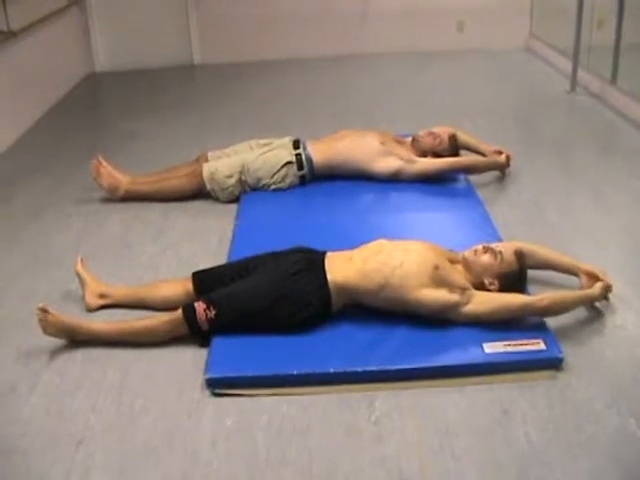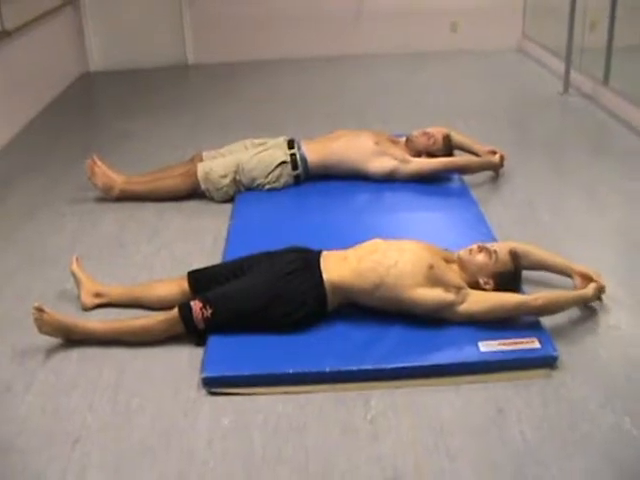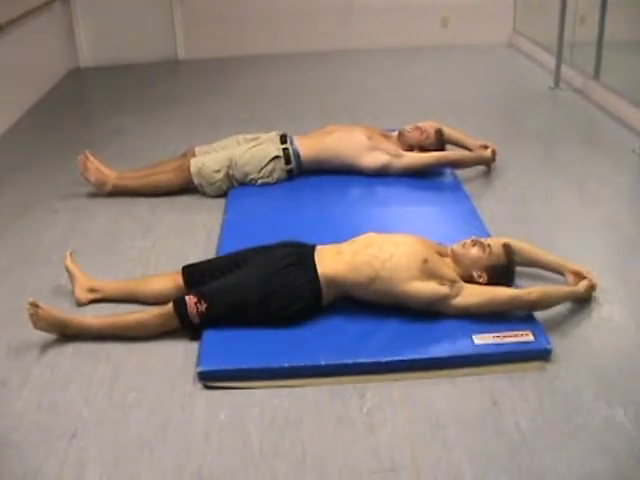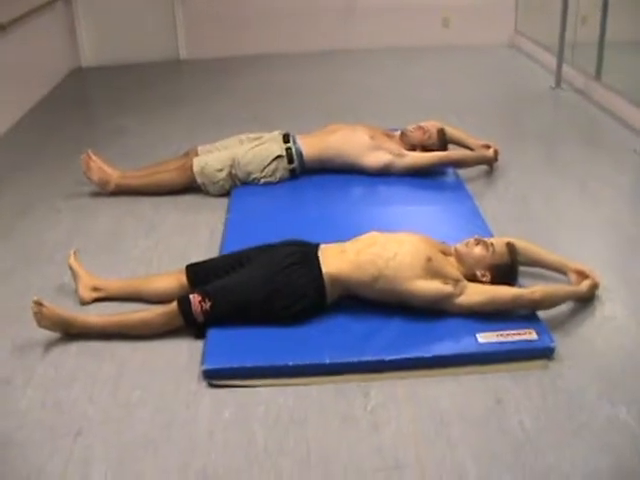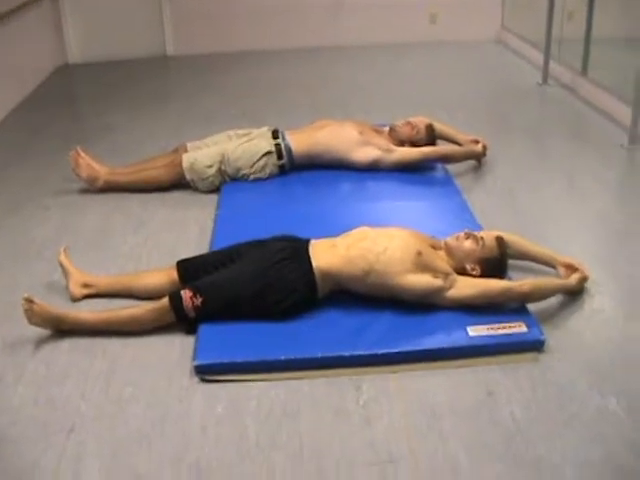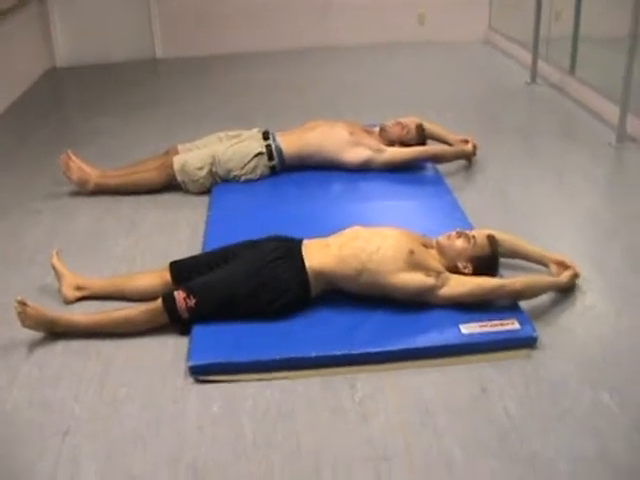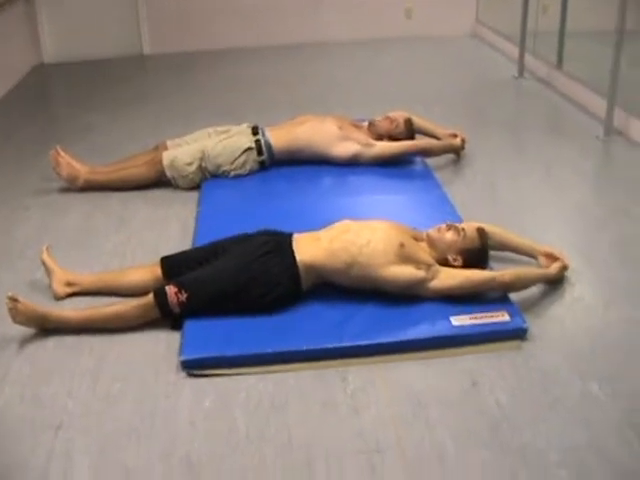
dt=0.1s
person 1, frame 1
left shoulder: (463, 298)
right shoulder: (451, 259)
left elbow: (531, 304)
right elbow: (522, 246)
left wrist: (588, 294)
right wrist: (581, 269)
left hip: (310, 295)
right hip: (312, 260)
left knee: (190, 317)
right knee: (194, 285)
left ankle: (85, 331)
right ankle: (106, 293)
person 1, frame 2
left shoulder: (457, 298)
right shoulder: (447, 257)
left elbow: (527, 302)
right elbow: (515, 244)
left wrist: (580, 294)
right wrist: (575, 270)
left hip: (307, 295)
right hip: (307, 259)
left knee: (185, 316)
right knee: (190, 284)
left ankle: (80, 329)
right ankle: (100, 292)
person 1, frame 3
left shoulder: (451, 291)
right shoulder: (441, 251)
left elbow: (521, 297)
right elbow: (509, 240)
left wrist: (574, 290)
right wrist: (567, 267)
left hip: (302, 289)
right hip: (303, 254)
left knee: (181, 310)
right knee: (184, 279)
left ankle: (75, 324)
right ankle: (95, 287)
person 1, frame 4
left shoulder: (455, 290)
right shoulder: (444, 250)
left elbow: (523, 296)
right elbow: (512, 240)
left wrist: (575, 289)
right wrist: (569, 266)
left hip: (306, 288)
right hip: (305, 253)
left knee: (185, 310)
right knee: (188, 277)
left ankle: (79, 323)
right ankle: (98, 286)
person 1, frame 5
left shoulder: (445, 283)
right shoulder: (435, 244)
left elbow: (512, 290)
right elbow: (503, 233)
left wrist: (565, 283)
right wrist: (558, 260)
left hip: (297, 283)
right hip: (297, 248)
left knee: (177, 305)
right knee: (179, 274)
left ankle: (70, 320)
right ankle: (89, 283)
person 1, frame 6
left shoulder: (437, 282)
right shoulder: (427, 244)
left elbow: (504, 288)
right elbow: (494, 232)
left wrist: (555, 280)
right wrist: (550, 260)
left hip: (289, 283)
right hip: (288, 248)
left knee: (168, 307)
right knee: (171, 275)
left ankle: (63, 322)
right ankle: (81, 284)
person 1, frame 7
left shoulder: (427, 274)
right shoulder: (416, 236)
left elbow: (493, 280)
right elbow: (486, 224)
left wrist: (545, 272)
right wrist: (538, 252)
left hip: (280, 276)
right hip: (280, 241)
left knee: (161, 302)
right knee: (162, 270)
left ankle: (55, 318)
right ankle: (72, 281)
person 2, frame 1
left shoulder: (406, 163)
right shoulder: (400, 141)
left elbow: (451, 164)
right elbow: (451, 129)
left wrist: (495, 162)
right wrist: (490, 150)
left hip: (293, 166)
right hip: (290, 145)
left knee: (204, 178)
right knee: (204, 161)
left ankle: (125, 188)
right ankle: (130, 181)
person 2, frame 2
left shoulder: (399, 164)
right shoulder: (395, 140)
left elbow: (446, 163)
right elbow: (445, 129)
left wrist: (487, 164)
right wrist: (484, 149)
left hip: (288, 166)
right hip: (286, 145)
left knee: (197, 178)
right knee: (199, 160)
left ankle: (119, 188)
right ankle: (123, 180)
person 2, frame 3
left shoulder: (393, 158)
right shoulder: (388, 135)
left elbow: (439, 159)
right elbow: (437, 124)
left wrist: (480, 158)
right wrist: (476, 144)
left hip: (281, 161)
right hip: (279, 140)
left knee: (191, 173)
right knee: (192, 156)
left ankle: (113, 183)
right ankle: (117, 175)
person 2, frame 4
left shoulder: (395, 158)
right shoulder: (391, 135)
left elbow: (441, 157)
right elbow: (439, 124)
left wrist: (483, 158)
right wrist: (478, 144)
left hip: (283, 160)
right hip: (281, 140)
left knee: (193, 173)
right knee: (194, 154)
left ankle: (116, 183)
right ankle: (120, 175)
person 2, frame 5
left shoulder: (384, 153)
right shoulder: (379, 130)
left elbow: (430, 153)
right elbow: (428, 119)
left wrist: (471, 153)
right wrist: (466, 139)
left hip: (272, 156)
right hip: (270, 135)
left knee: (183, 169)
right knee: (183, 151)
left ankle: (104, 180)
right ankle: (109, 171)
person 2, frame 6
left shoulder: (374, 154)
right shoulder: (369, 131)
left elbow: (421, 151)
right elbow: (418, 119)
left wrist: (462, 152)
right wrist: (456, 139)
left hip: (263, 157)
right hip: (261, 137)
left knee: (174, 171)
right knee: (174, 153)
left ankle: (95, 182)
right ankle: (98, 174)
person 2, frame 7
left shoulder: (363, 148)
right shoulder: (358, 125)
left elbow: (410, 145)
right elbow: (408, 113)
left wrist: (450, 145)
right wrist: (444, 133)
left hip: (252, 152)
right hip: (251, 132)
left knee: (163, 167)
right knee: (163, 149)
left ankle: (85, 179)
right ankle: (88, 170)
